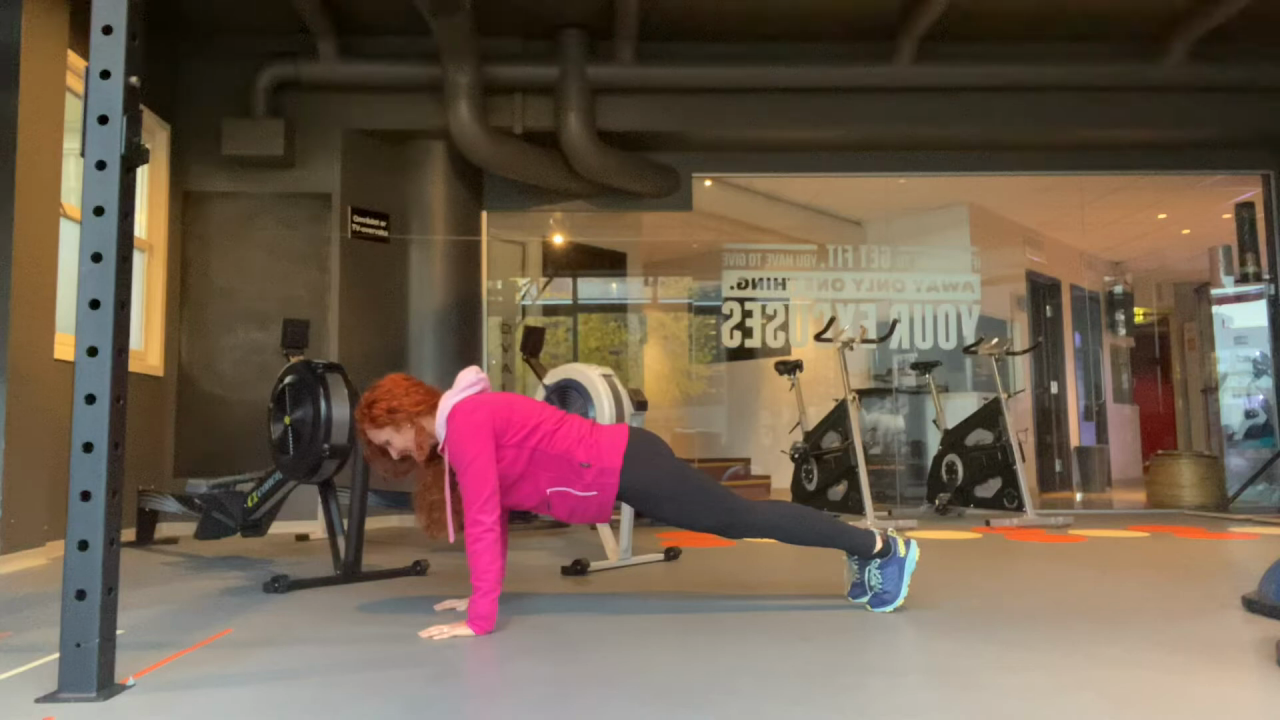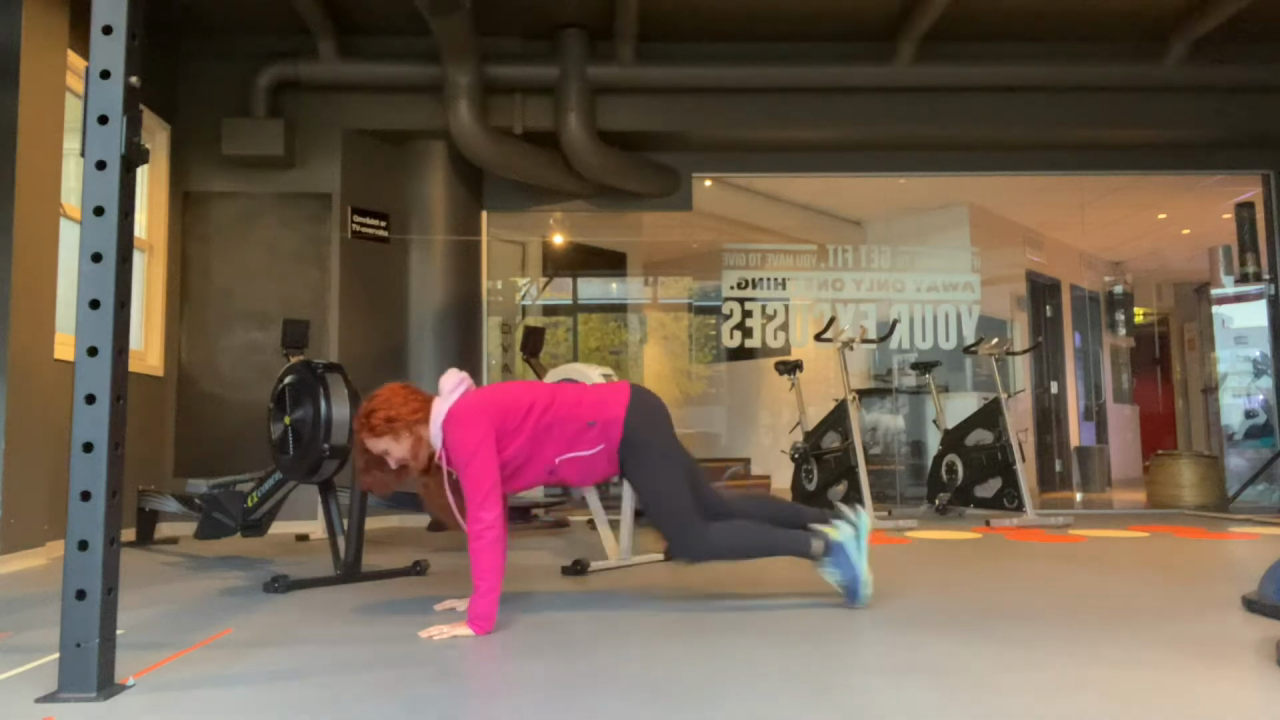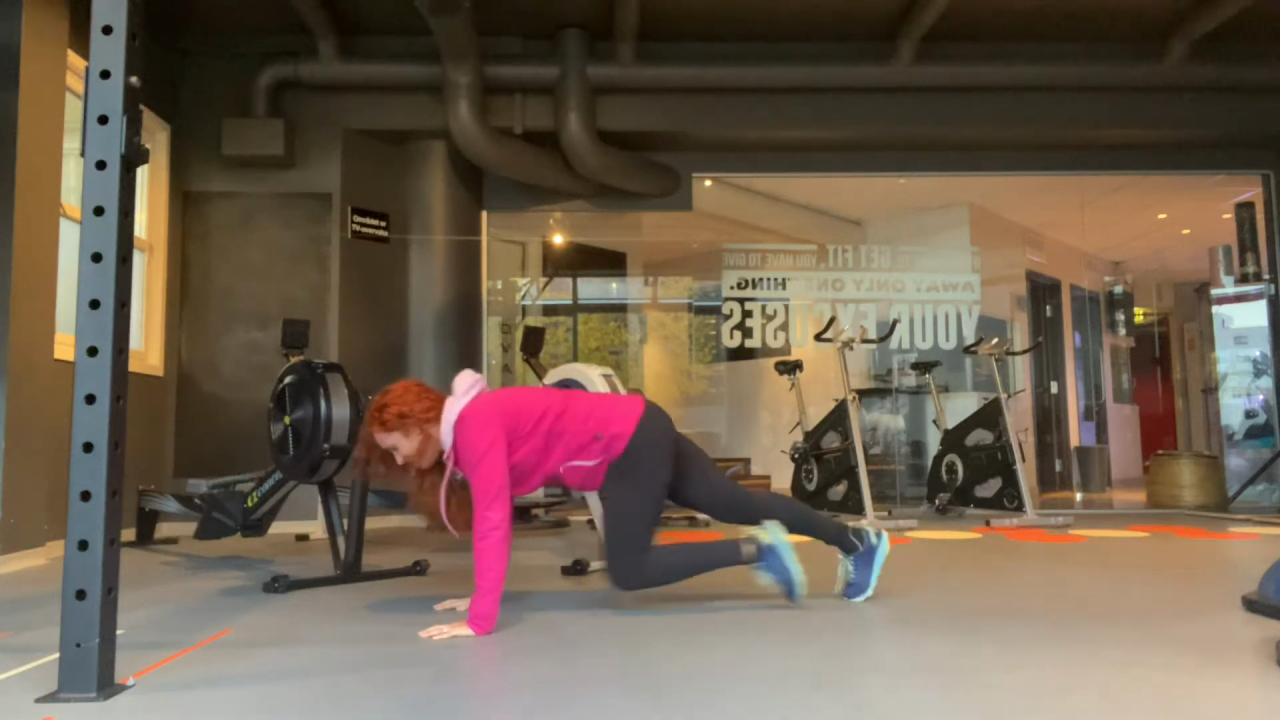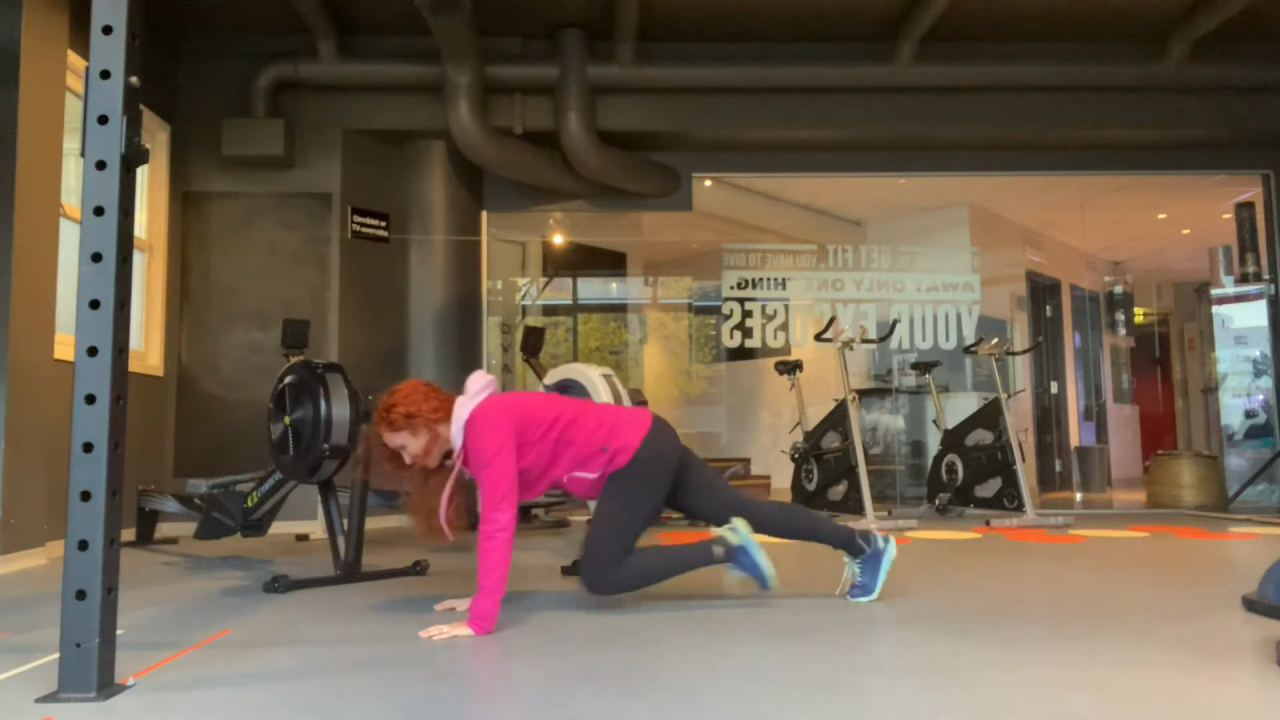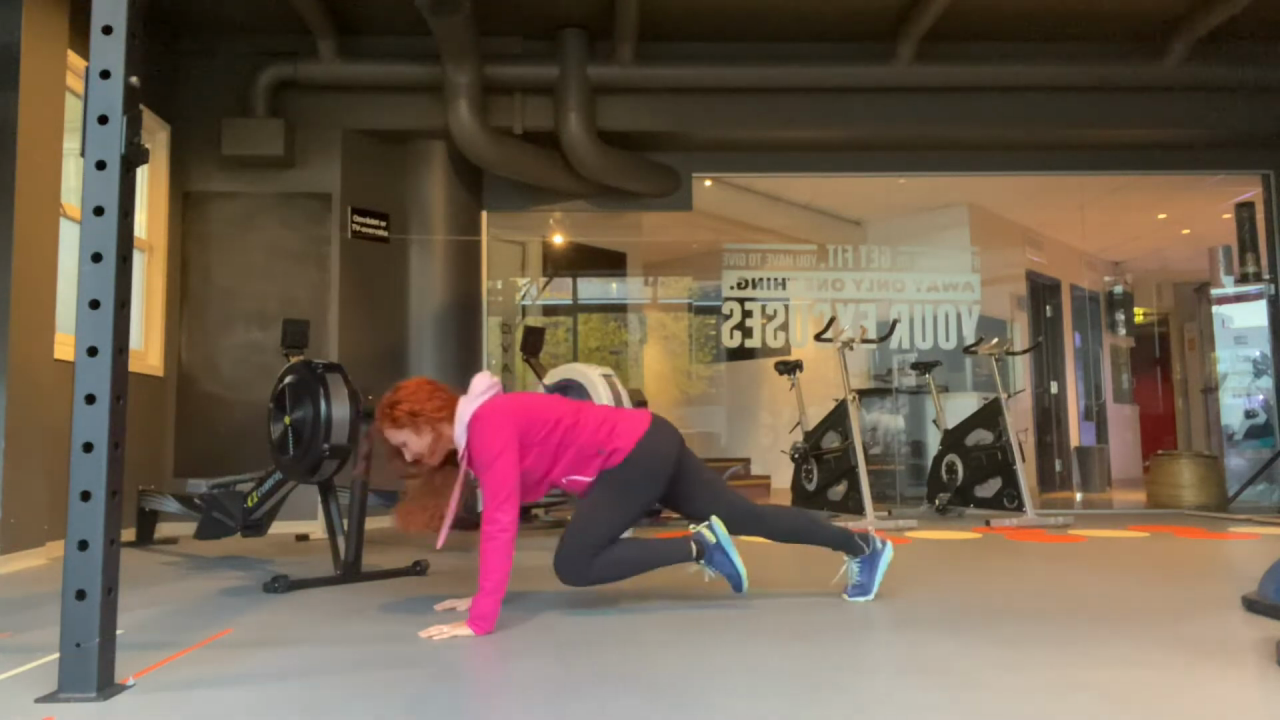
dt=1s
person 1, frame 1
left shoulder: (465, 423)
right shoulder: (471, 420)
left elbow: (484, 521)
right elbow: (491, 514)
left wrist: (479, 618)
right wrist: (481, 592)
left hip: (627, 469)
right hip: (618, 464)
left knee: (745, 518)
right knee: (740, 518)
left ankle: (885, 547)
right ankle: (858, 547)
person 1, frame 2
left shoulder: (463, 423)
right shoulder: (461, 426)
left elbow: (487, 521)
right elbow: (487, 514)
left wrist: (480, 618)
right wrist: (480, 592)
left hip: (630, 422)
right hip: (614, 434)
left knee: (689, 541)
right knee: (709, 506)
left ankle: (826, 544)
right ankle: (835, 521)
person 1, frame 3
left shoulder: (475, 426)
right shoulder: (471, 427)
left elbow: (492, 521)
right elbow: (496, 514)
left wrist: (480, 619)
right wrist: (481, 593)
left hip: (636, 438)
right hip: (628, 437)
left knee: (628, 569)
right knee: (736, 503)
left ankle: (757, 549)
right ankle: (859, 542)
person 1, frame 4
left shoulder: (485, 425)
right shoulder: (474, 431)
left elbow: (498, 524)
right elbow: (498, 519)
left wrist: (480, 620)
right wrist: (482, 594)
left hip: (638, 452)
right hip: (635, 450)
left knee: (600, 574)
right knee: (739, 512)
left ankle: (724, 548)
right ankle: (866, 547)
person 1, frame 5
left shoulder: (487, 426)
right shoulder: (477, 431)
left elbow: (500, 524)
right elbow: (500, 517)
left wrist: (480, 619)
right wrist: (484, 594)
left hip: (640, 450)
right hip: (643, 448)
left knee: (574, 566)
right knee: (746, 517)
left ankle: (700, 546)
right ankle: (863, 547)
